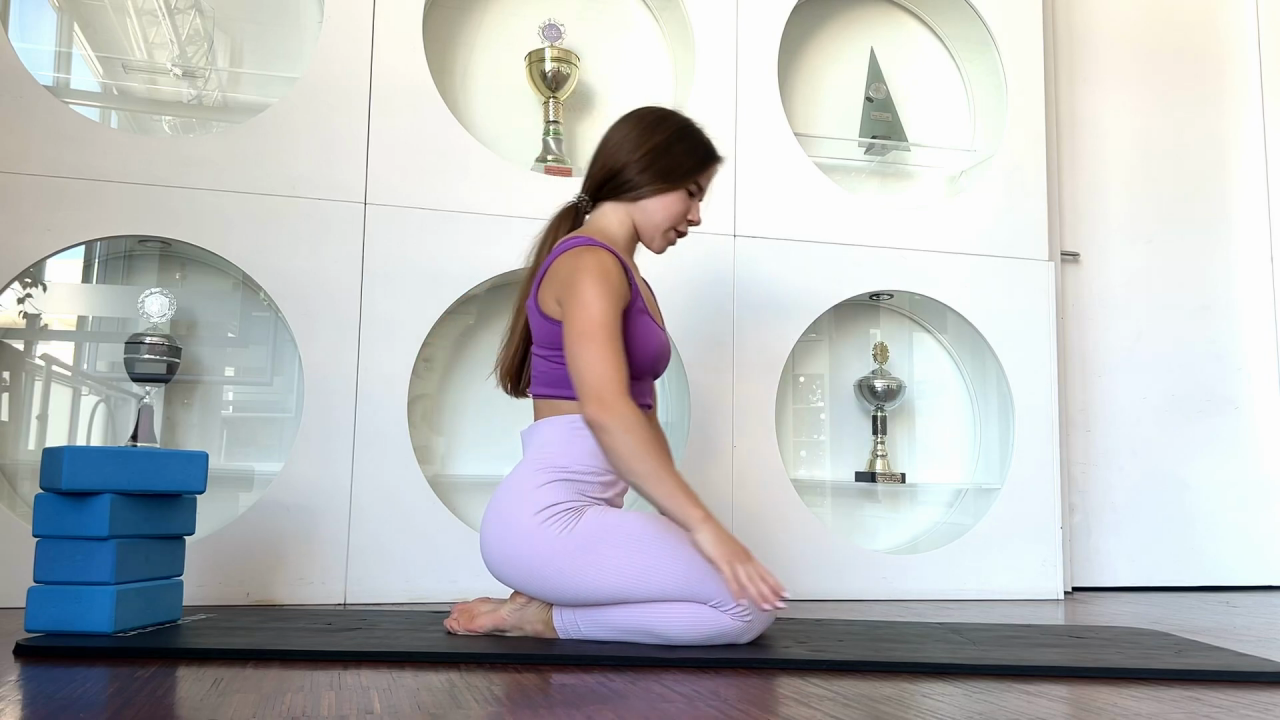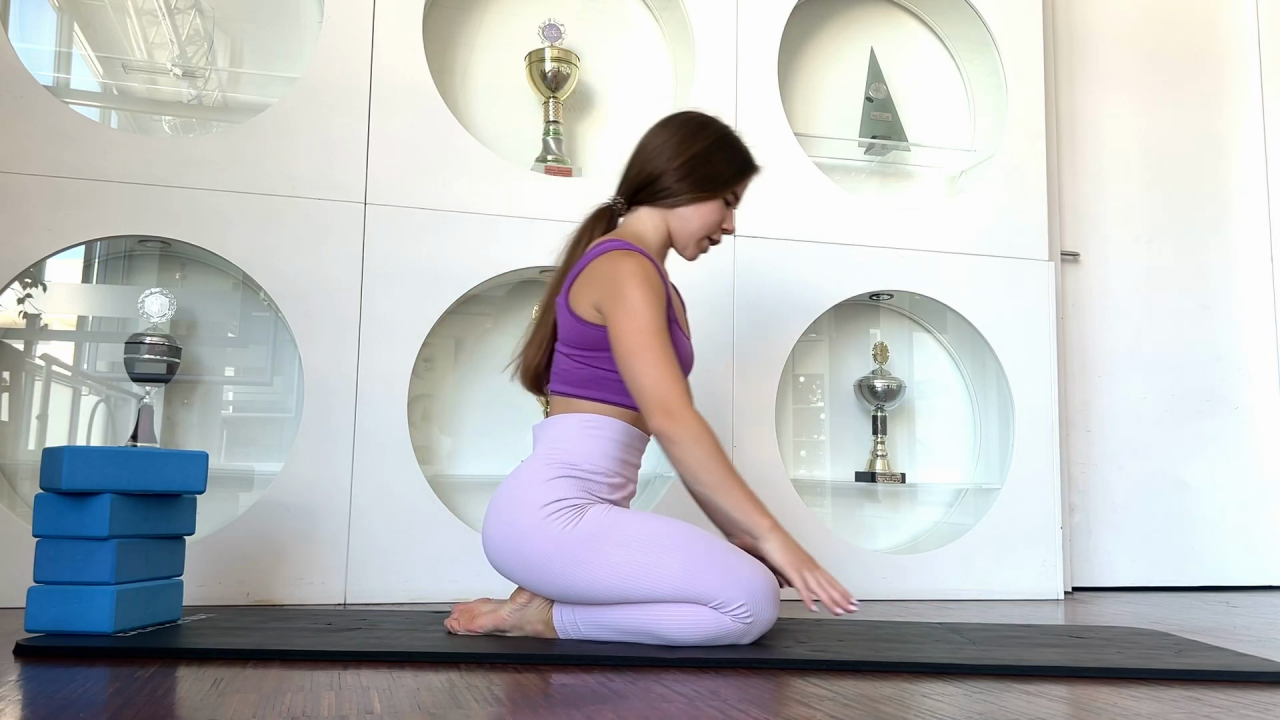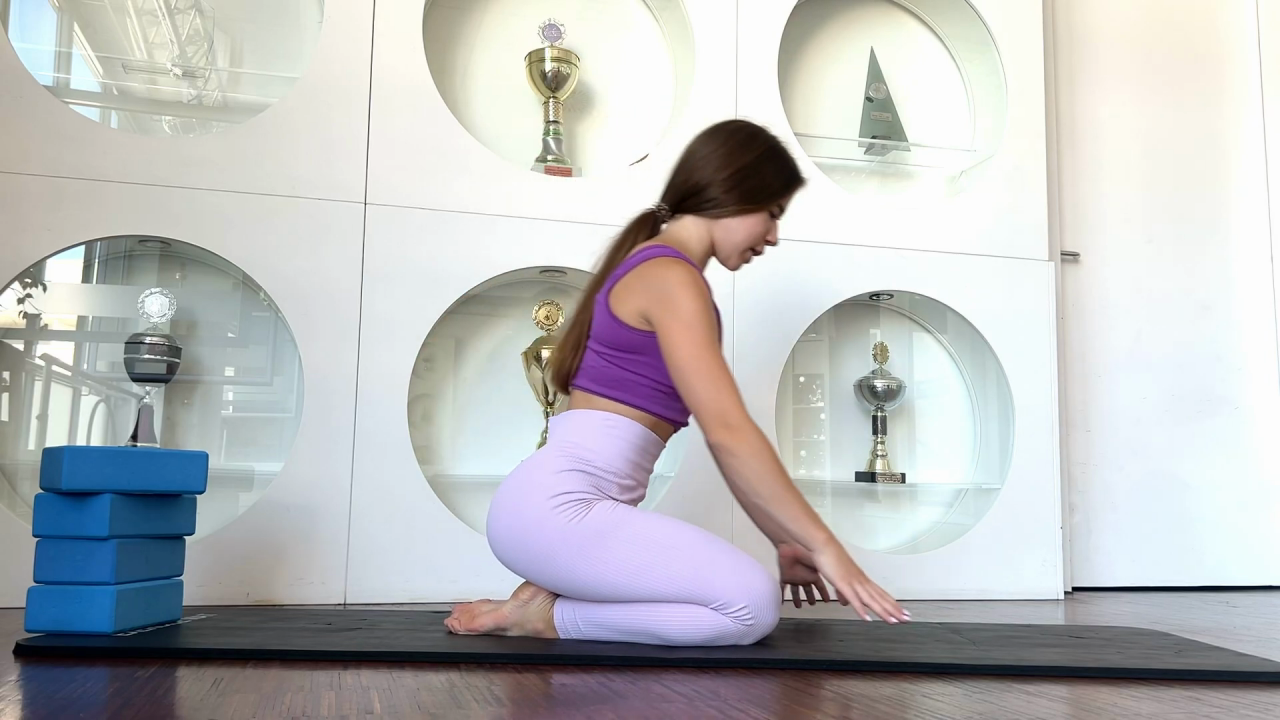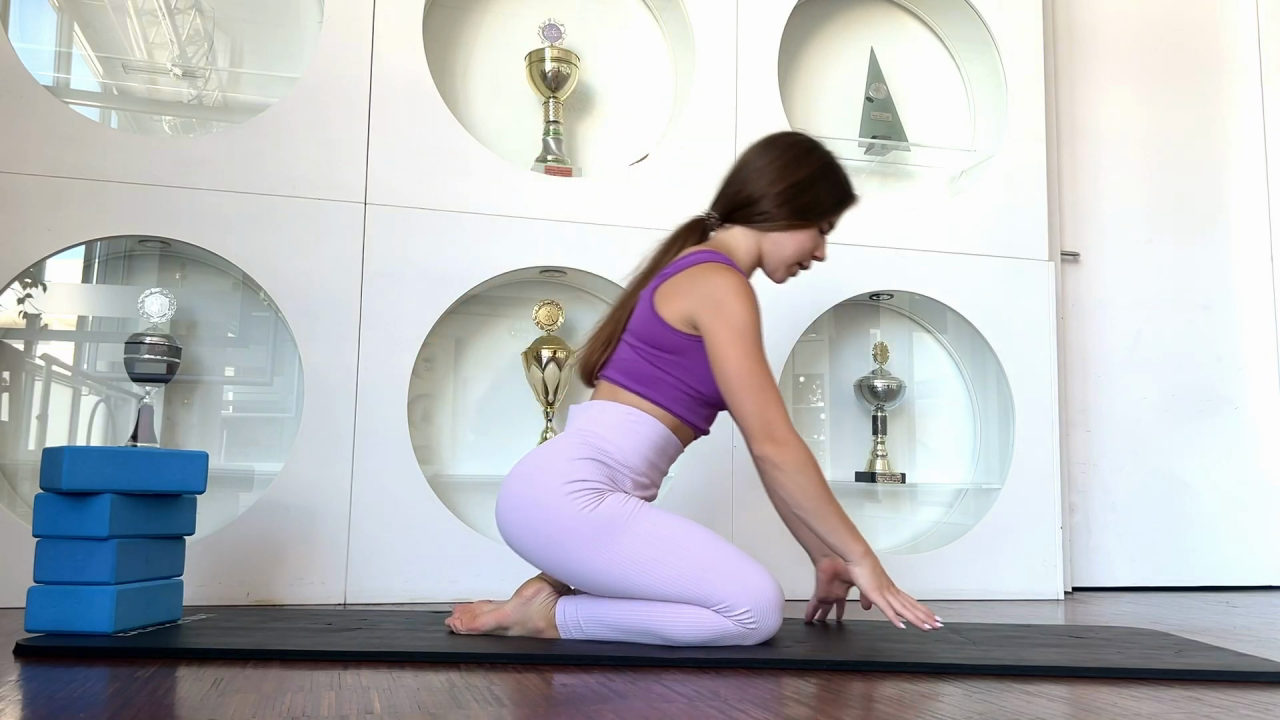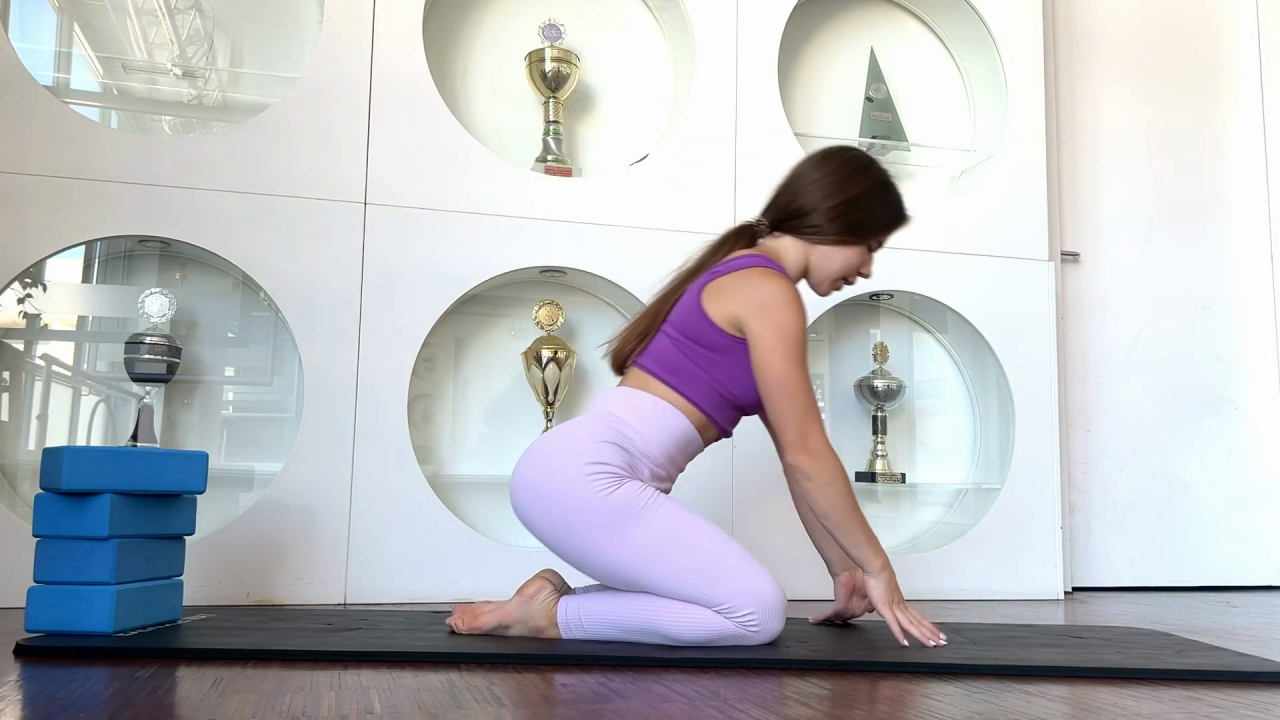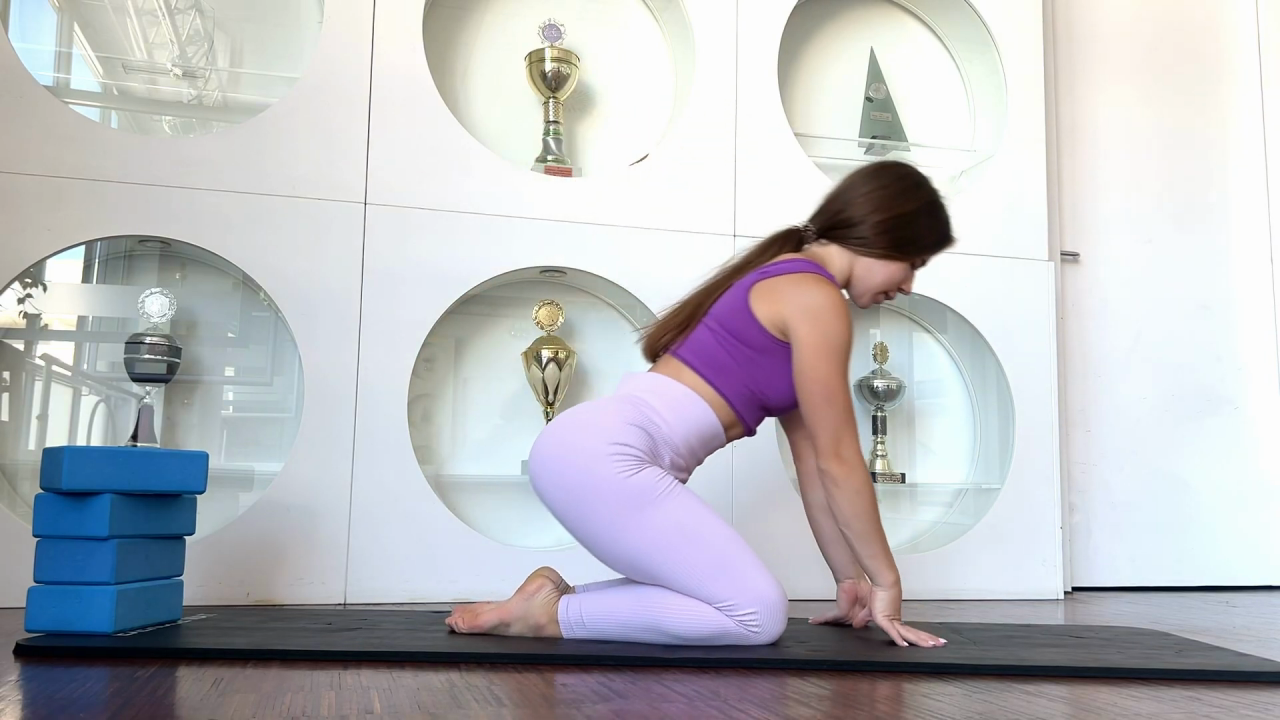
dt=0.1s
person 1, frame 1
left shoulder: (624, 277)
right shoulder: (589, 265)
left elbow: (635, 417)
right elbow: (607, 409)
left wrist: (684, 529)
right wrist: (704, 529)
left hip: (572, 513)
right hip: (548, 518)
right knee: (745, 602)
left ankle: (551, 598)
right ankle: (548, 618)
person 1, frame 2
left shoulder: (635, 272)
right shoulder: (624, 272)
left elbow: (680, 424)
right elbow: (671, 421)
left wrist: (737, 534)
right wrist: (776, 539)
left hip: (567, 512)
right hip: (550, 514)
left knee: (737, 577)
right knee: (748, 603)
left ankle: (549, 598)
right ankle: (544, 617)
person 1, frame 3
left shoulder: (669, 276)
right shoulder: (671, 280)
left elbow: (726, 434)
right elbow: (729, 433)
left wrist: (785, 541)
right wrist: (825, 548)
left hip: (572, 507)
right hip: (555, 509)
left knee: (741, 586)
right knee: (751, 605)
left ankle: (557, 592)
right ankle: (547, 616)
person 1, frame 4
left shoulder: (704, 279)
right shoulder: (719, 287)
left elbow: (774, 448)
right elbow: (772, 447)
left wrist: (825, 554)
right wrist: (861, 556)
left hip: (572, 495)
right hip: (566, 497)
left knee: (741, 596)
right knee: (754, 609)
left ankle: (559, 594)
right ankle: (551, 616)
person 1, frame 5
left shoulder: (739, 279)
right shoulder: (768, 296)
left elbow: (797, 455)
right elbow: (805, 455)
left wrist: (843, 570)
right wrist: (877, 571)
left hip: (589, 482)
right hip: (581, 481)
left knee: (730, 595)
right knee: (756, 611)
left ankle: (558, 598)
right ankle: (552, 615)
person 1, frame 6
left shoulder: (787, 286)
right shoulder: (815, 300)
left elbow: (812, 460)
right elbow: (836, 460)
left wrist: (852, 579)
right wrist: (882, 583)
left hip: (590, 448)
right hip: (603, 455)
right knee: (756, 614)
left ankle: (557, 596)
right ankle: (549, 613)
